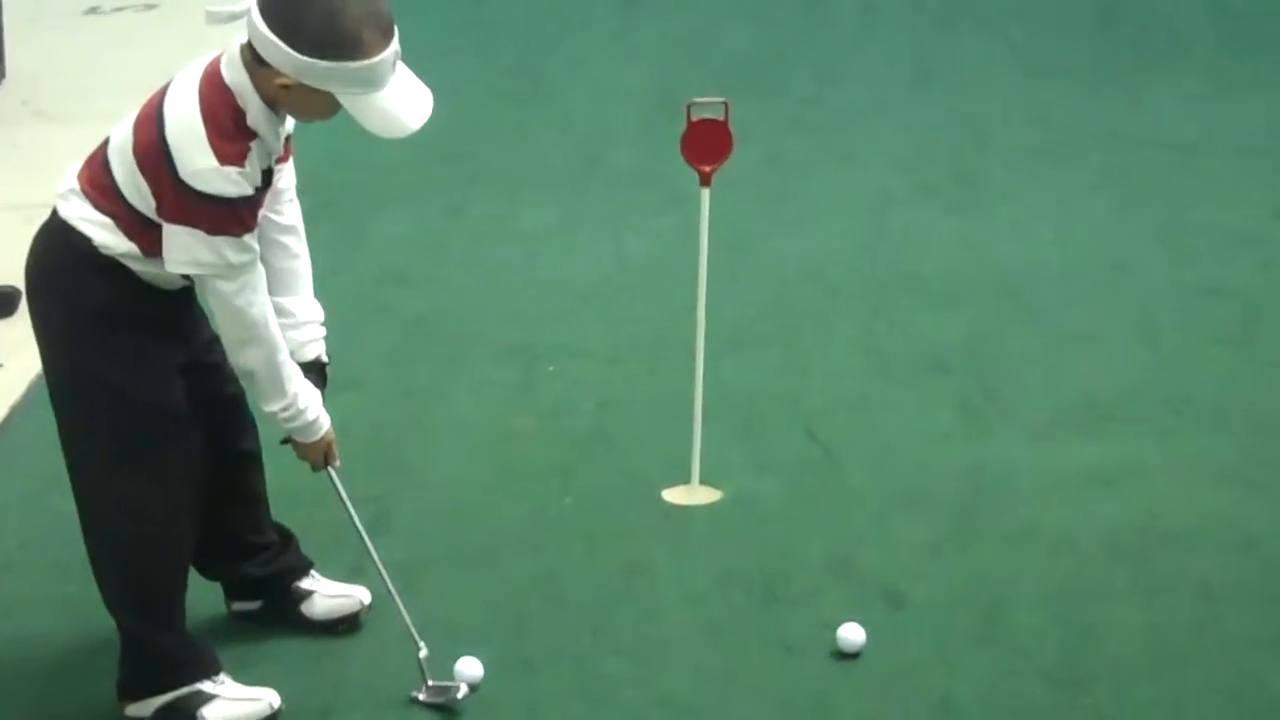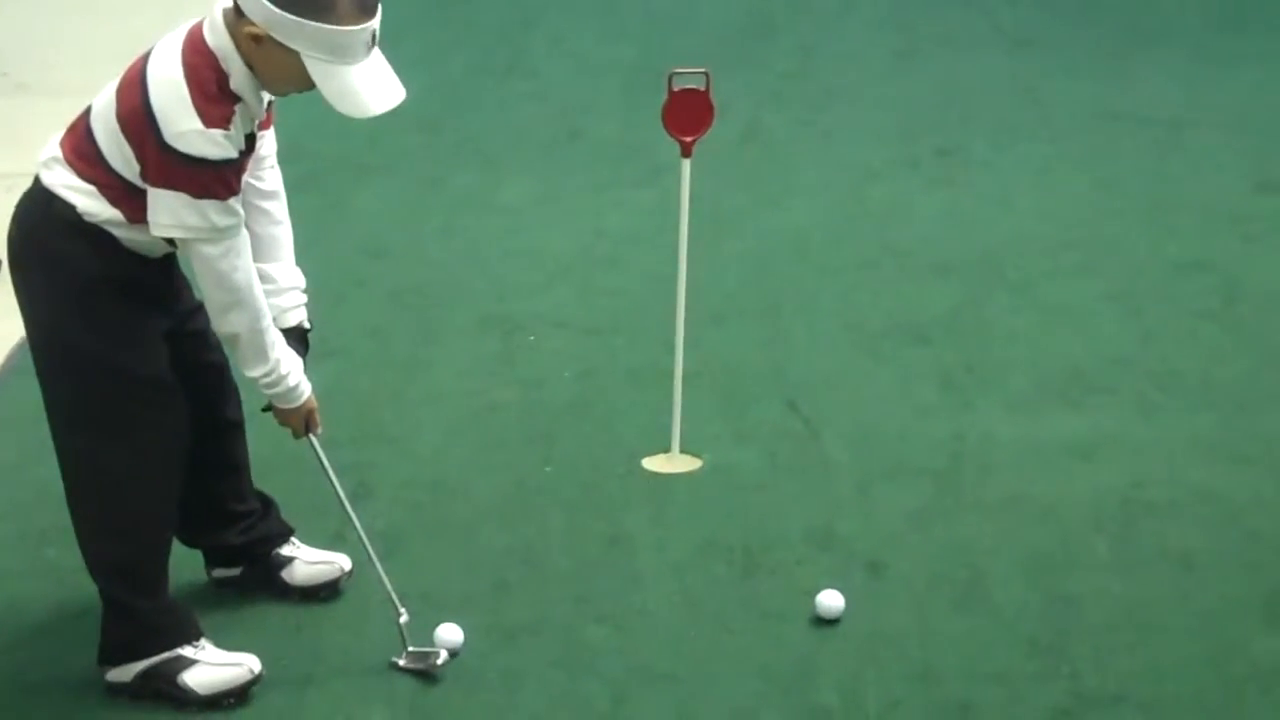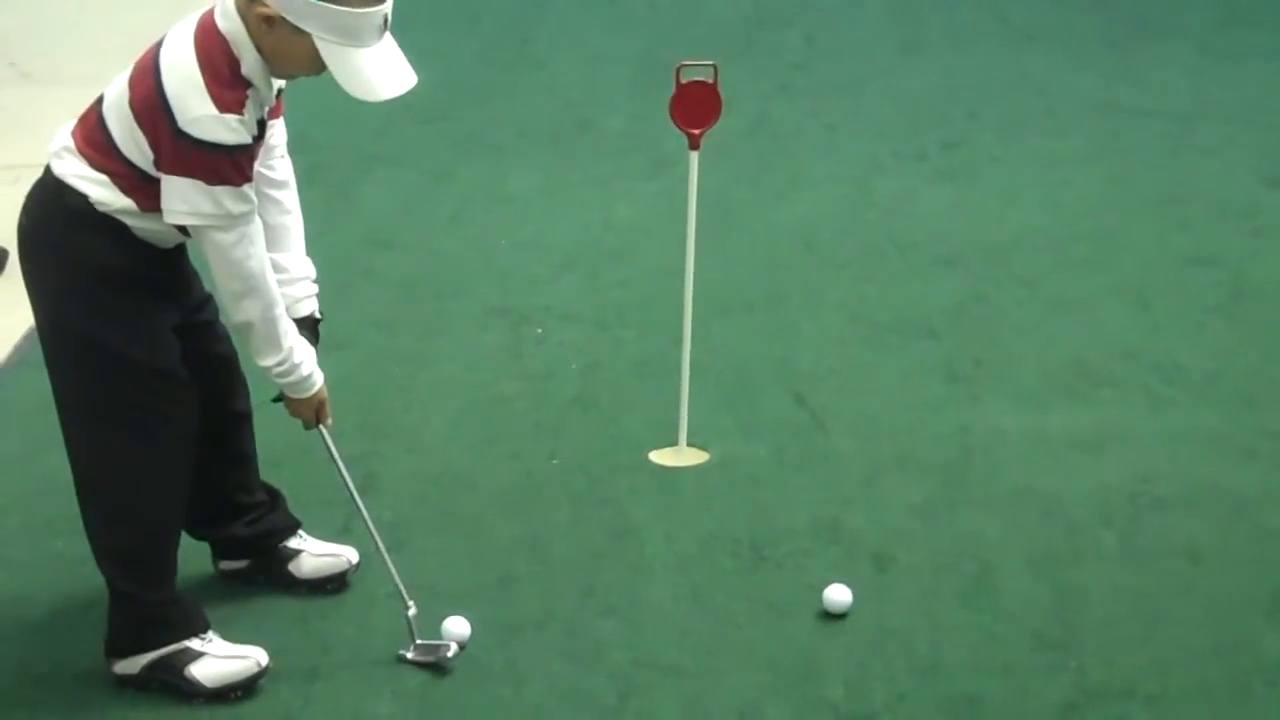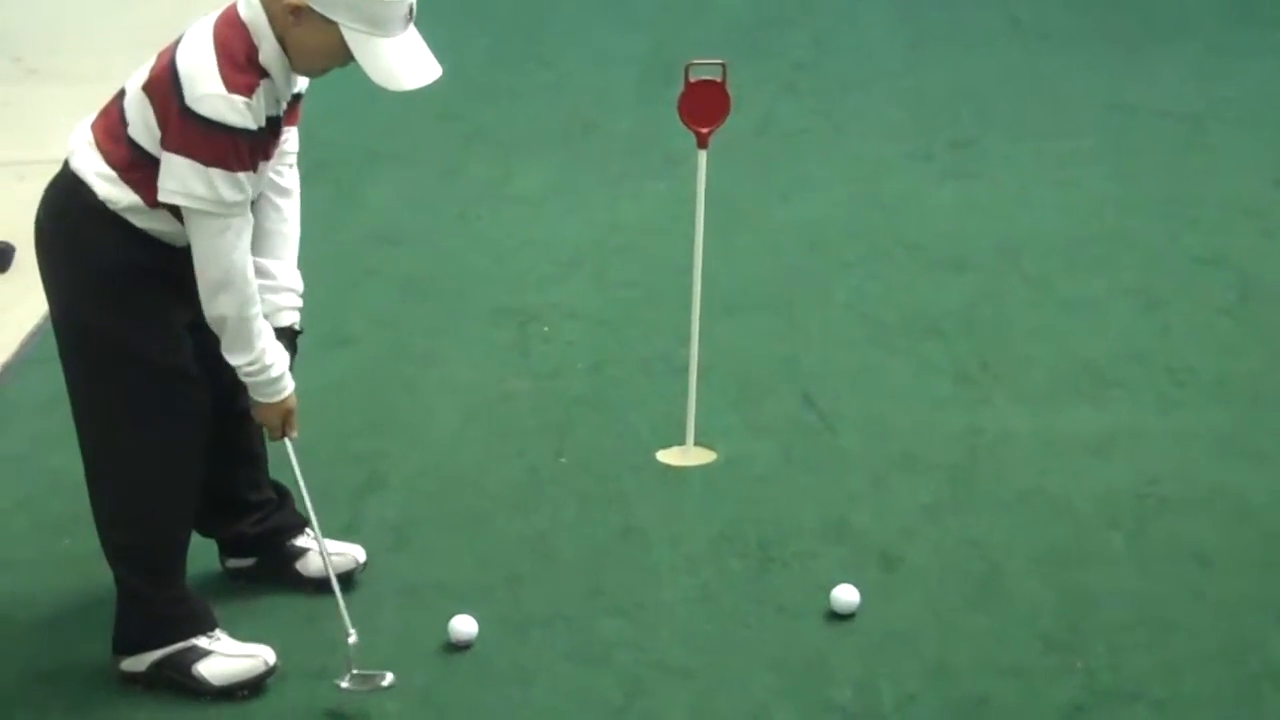
dt=1s
person 1, frame 1
left shoulder: (257, 87)
right shoulder: (209, 152)
left elbow: (279, 218)
right elbow: (239, 303)
left wrist: (308, 354)
right wrist: (304, 415)
left hip: (153, 271)
right hip: (93, 285)
left knee: (222, 426)
right knee: (146, 471)
left ankle: (264, 578)
person 1, frame 2
left shoulder: (240, 57)
right shoulder: (192, 116)
left elbow: (261, 186)
right elbow: (224, 270)
left wrist: (289, 322)
right wrist: (286, 381)
left hip: (134, 242)
right hip: (75, 254)
left knee: (206, 392)
right knee: (127, 437)
left ankle: (245, 544)
right ankle: (142, 642)
person 1, frame 3
right shoulder: (205, 102)
left elbow: (271, 175)
right elbow: (237, 259)
left wrist: (300, 311)
right wrist: (296, 371)
left hip: (140, 231)
right hip: (84, 244)
left knee: (214, 382)
right knee: (137, 427)
left ankle: (251, 536)
right ankle: (148, 635)
person 1, frame 4
right shoulder: (218, 90)
left elbow: (276, 184)
right elbow: (223, 255)
left wrist: (282, 323)
right wrist: (268, 376)
left hip: (162, 231)
right hip: (102, 241)
left knee: (221, 387)
right knee: (149, 423)
left ankle: (258, 535)
right ankle: (158, 631)
